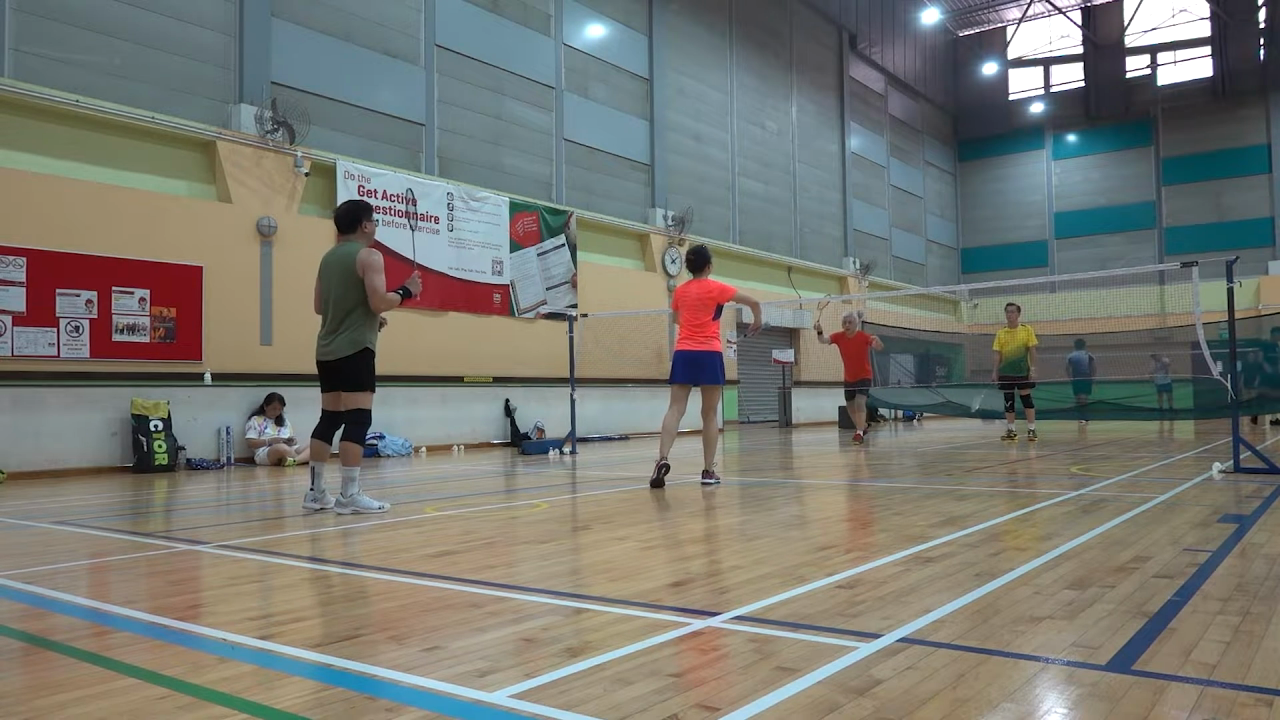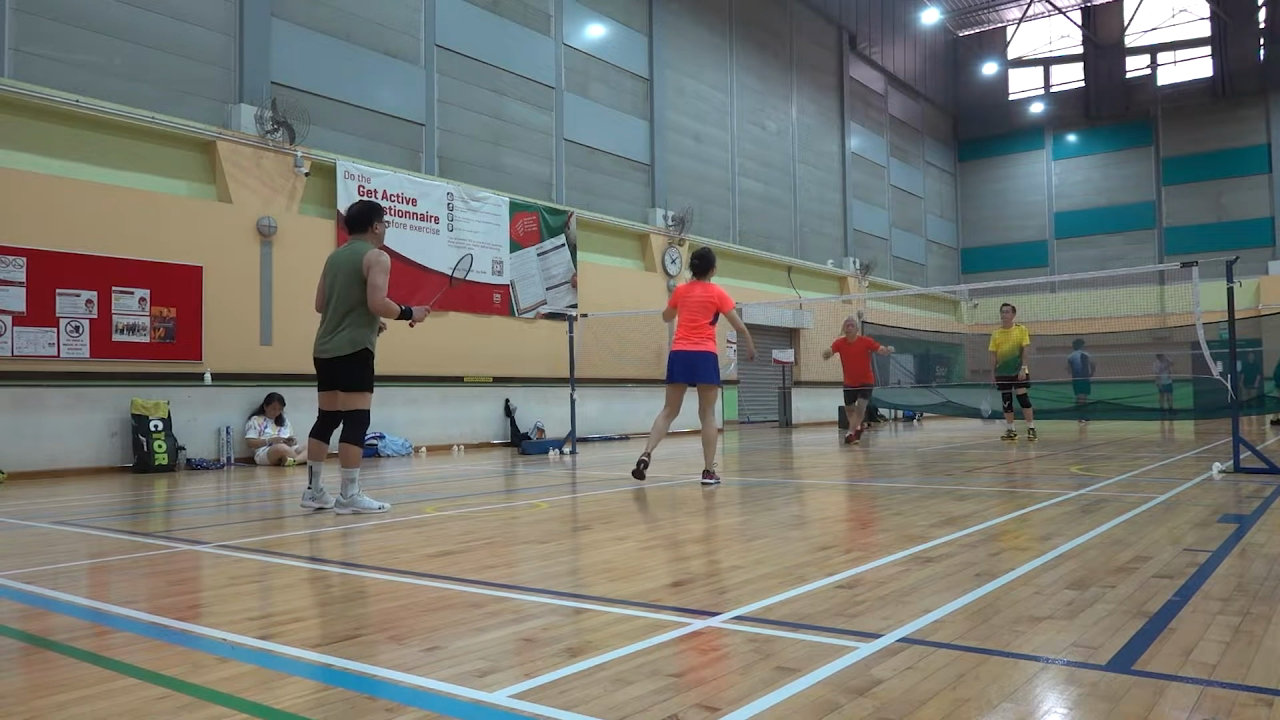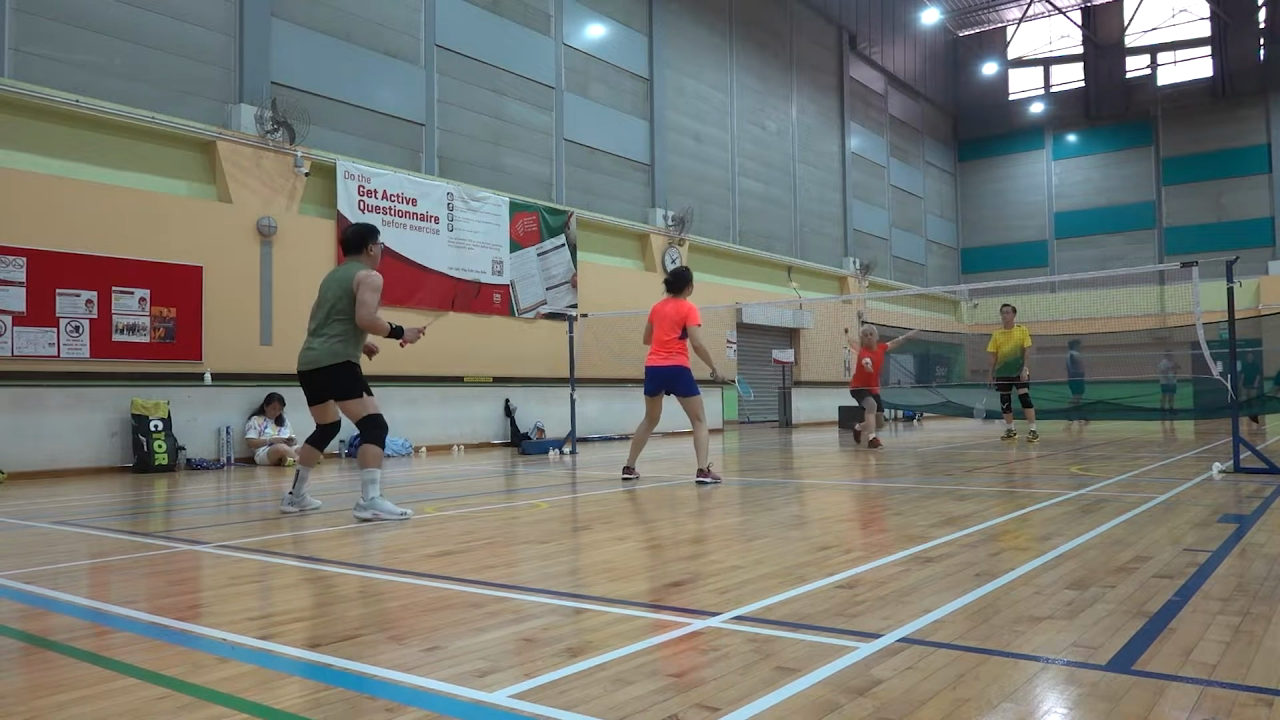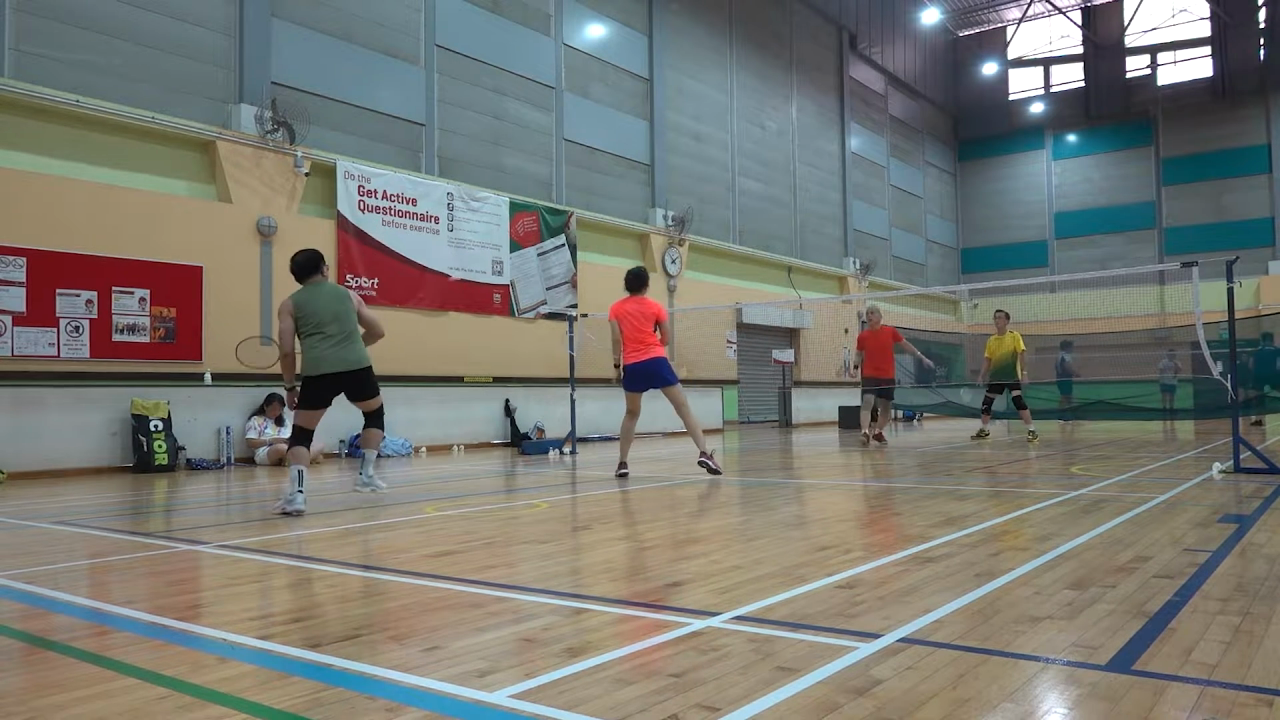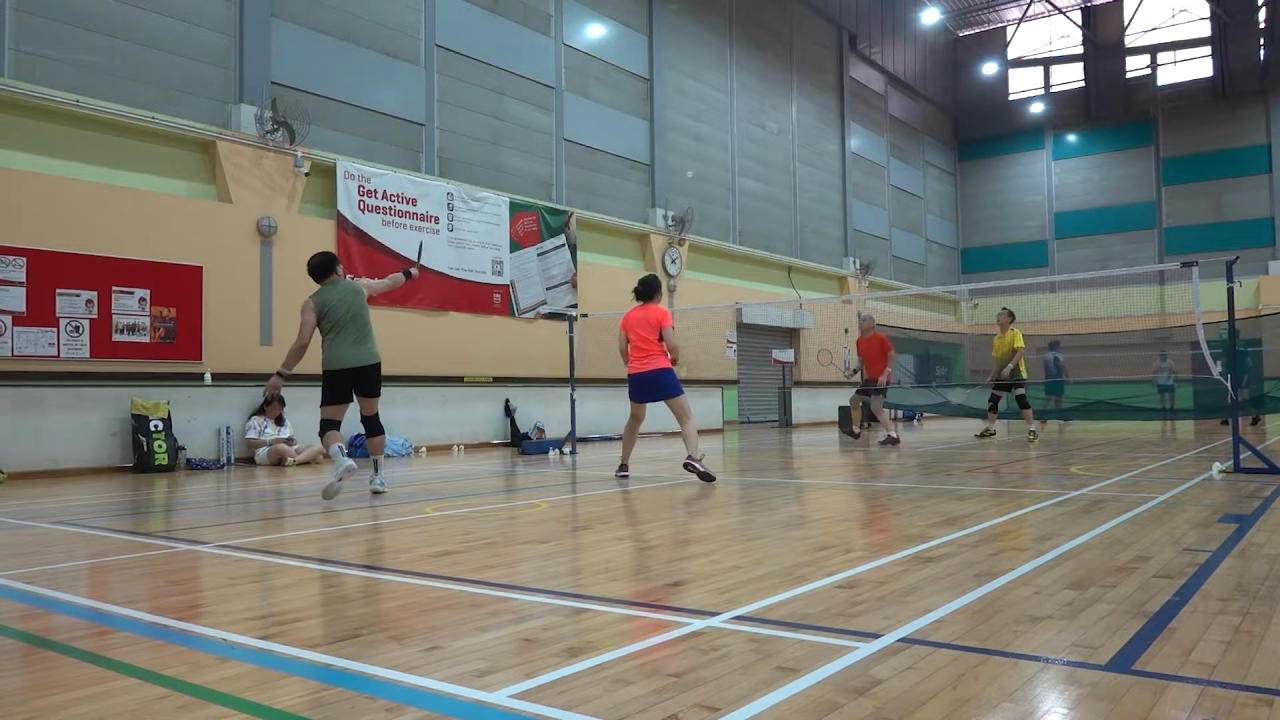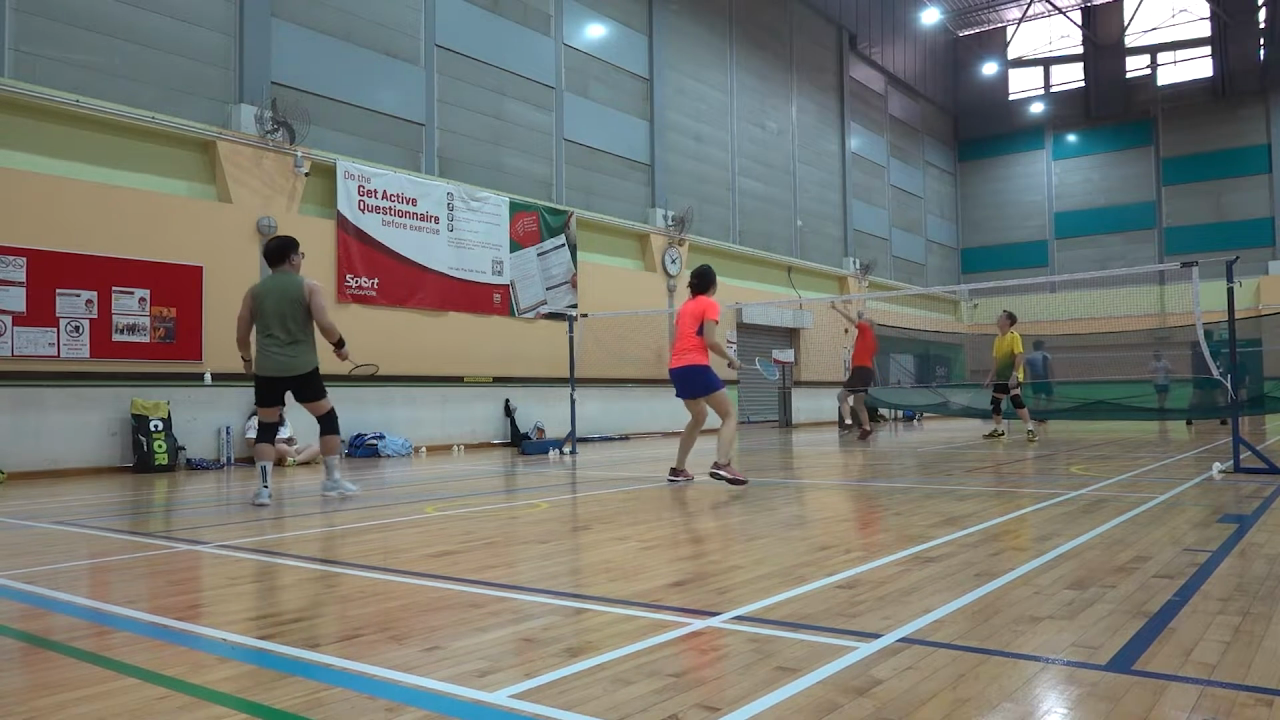
dt=0.5s
person 1, frame 1
left shoulder: (328, 258)
right shoulder: (369, 256)
right elbow: (379, 301)
right wrist: (407, 291)
left hip: (327, 350)
right hip: (354, 350)
left knee: (329, 419)
right knee: (358, 420)
left ankle: (316, 492)
right ankle: (350, 495)
person 1, frame 2
left shoulder: (334, 256)
right shoulder: (376, 257)
right elbow: (377, 303)
right wrist: (410, 313)
left hip: (325, 349)
right hip: (354, 349)
left knee: (326, 419)
right knee: (356, 421)
left ankle: (314, 490)
right ankle: (349, 495)
person 1, frame 3
left shoulder: (332, 276)
right shoulder: (368, 277)
right elbow: (365, 319)
right wrist: (401, 333)
left hip: (309, 364)
right hip: (337, 364)
left knee: (326, 427)
right knee: (374, 426)
left ankle: (296, 496)
right ankle: (370, 499)
person 1, frame 4
left shoulder: (290, 304)
right shoulder: (348, 295)
left elbow: (286, 349)
right elbow: (377, 332)
left wrist: (289, 385)
left hip: (317, 372)
right hip: (357, 367)
left knee: (300, 433)
right knee: (375, 413)
left ankle: (296, 494)
right ankle: (367, 473)
person 1, frame 5
left shoulder: (313, 303)
right shoulder: (360, 286)
left elbow: (302, 343)
right elbow: (389, 282)
left wrist: (281, 374)
right wrist: (408, 273)
left hip: (336, 367)
right hip: (368, 363)
left knee: (330, 425)
right knee: (371, 418)
left ankle: (341, 461)
right ankle: (378, 477)
person 1, frame 6
left shoulder: (254, 292)
right shoulder: (308, 287)
left elbow: (242, 335)
right elbow: (325, 324)
left wrist: (246, 358)
right wrist: (340, 346)
left hip: (266, 370)
right hip: (303, 368)
left knee: (266, 428)
right knee: (328, 419)
left ankle: (263, 488)
right ankle: (333, 479)
person 2, frame 1
left shoulder: (679, 291)
right shoulder: (717, 288)
right elbow: (754, 302)
right wrist: (757, 321)
left hip: (683, 354)
right hip: (709, 355)
left knee: (675, 410)
right knee: (709, 414)
left ankle: (663, 459)
right ankle: (708, 471)
person 2, frame 2
left shoulder: (680, 290)
right shoulder: (718, 294)
left elbow: (666, 317)
right elbow: (739, 327)
right wrist: (750, 348)
left hip: (678, 354)
right hip: (704, 356)
left knee: (669, 412)
right knee: (707, 415)
left ankle: (646, 455)
right ankle: (708, 471)
person 2, frame 3
left shoulder: (657, 307)
right shoulder: (689, 309)
left elbow: (646, 339)
right elbow: (697, 344)
right wrist: (713, 368)
left hip: (653, 368)
right hip: (678, 369)
left knee: (650, 420)
right knee: (699, 421)
left ankle: (629, 467)
right ankle: (702, 470)
person 2, frame 4
left shoulder: (616, 308)
right shoulder: (655, 306)
left elbow: (616, 339)
right elbow: (666, 339)
left wrist: (617, 365)
left hip: (632, 366)
right hip: (656, 361)
left knee: (632, 413)
right knee: (684, 409)
left ankle: (623, 463)
right ankle: (704, 453)
person 2, frame 5
left shoulder: (628, 316)
right shoulder: (662, 312)
left elbow: (622, 349)
right elbow: (671, 345)
right wrist: (674, 358)
left hip: (637, 375)
right hip: (660, 371)
left knee: (635, 420)
right knee: (686, 419)
left ankle: (623, 465)
right ankle: (693, 459)
person 2, frame 6
left shoulder: (684, 306)
right shoulder: (710, 304)
right elbow: (710, 341)
right wrist: (731, 359)
left hip: (677, 368)
right hip: (695, 367)
left knee: (698, 417)
right knee: (729, 416)
left ankle: (678, 469)
right ankle: (722, 464)
